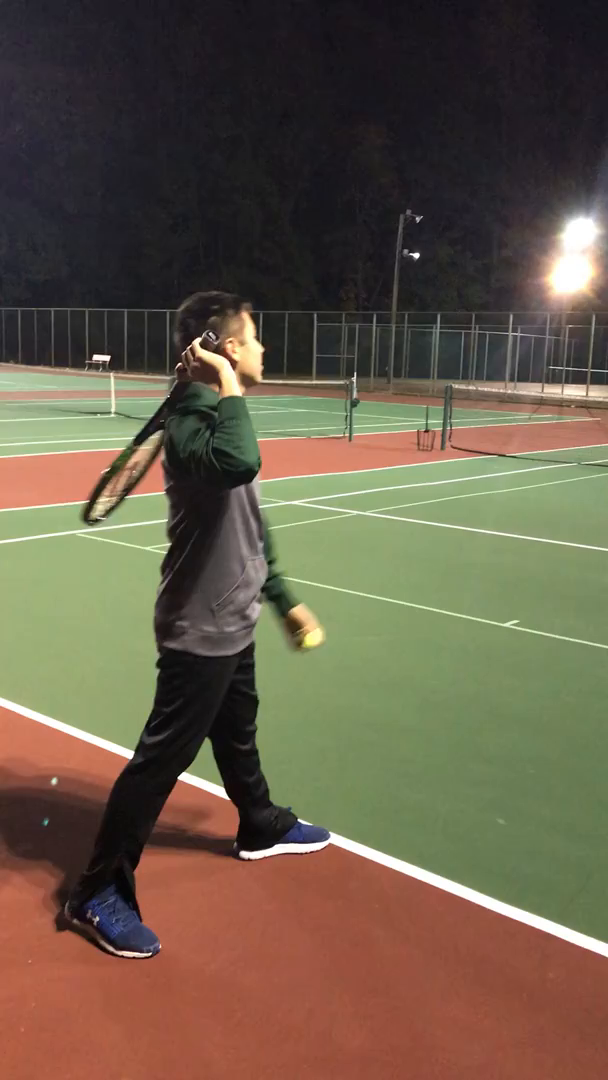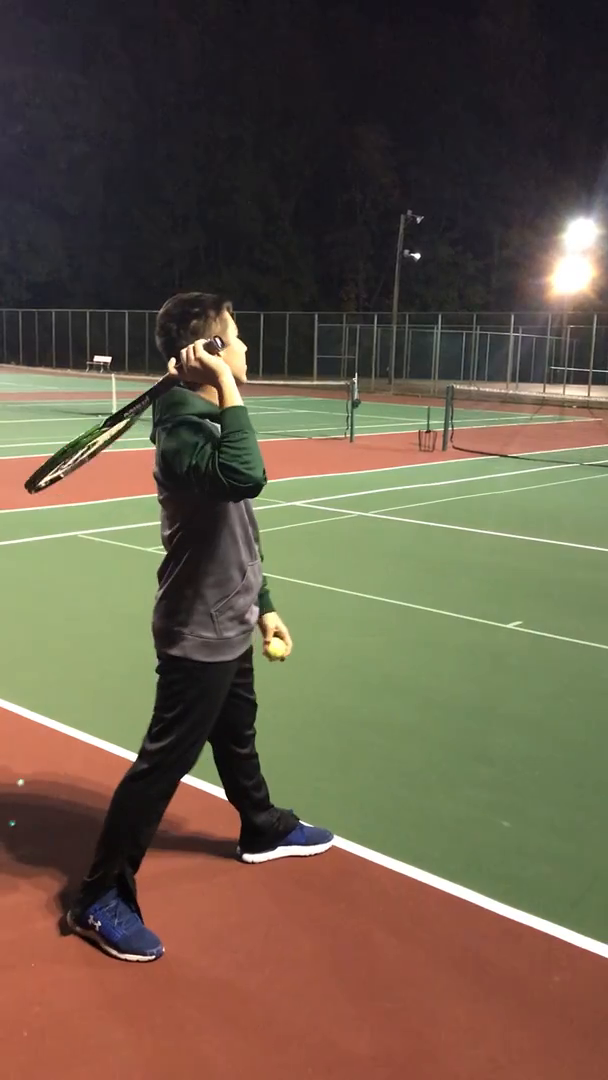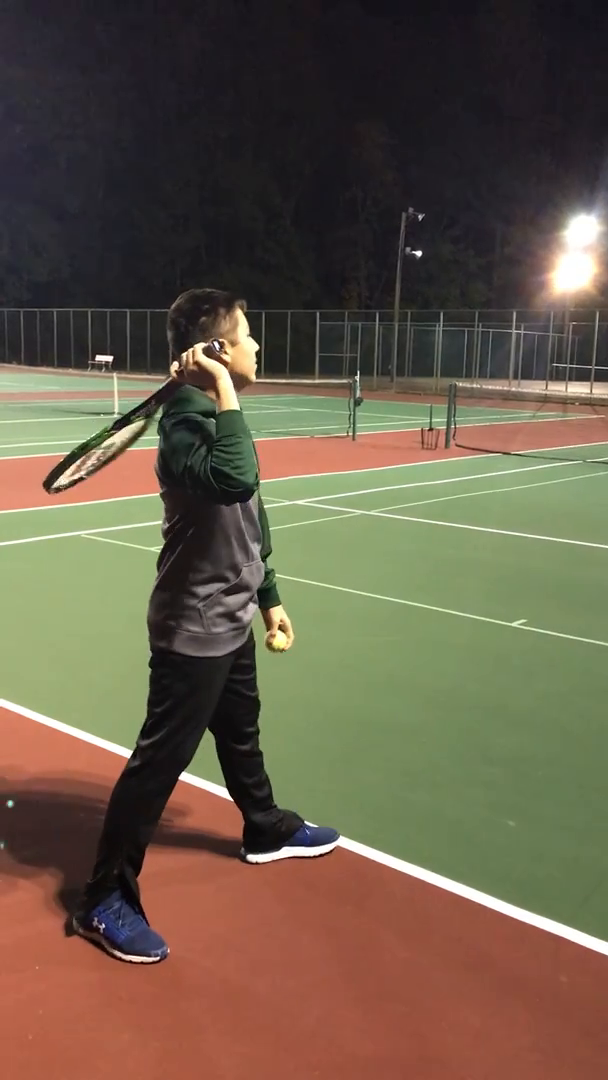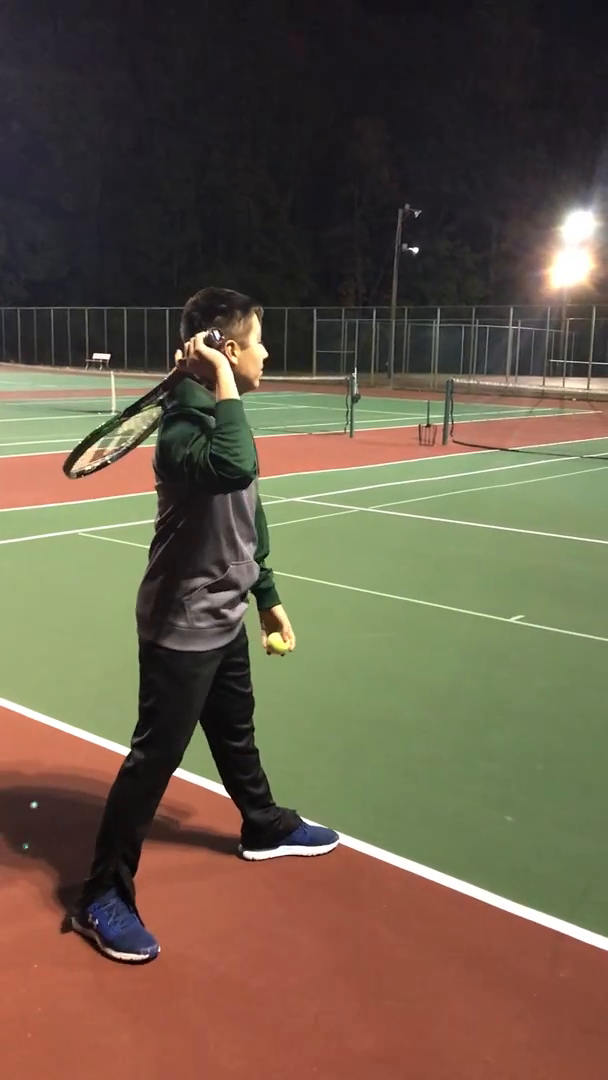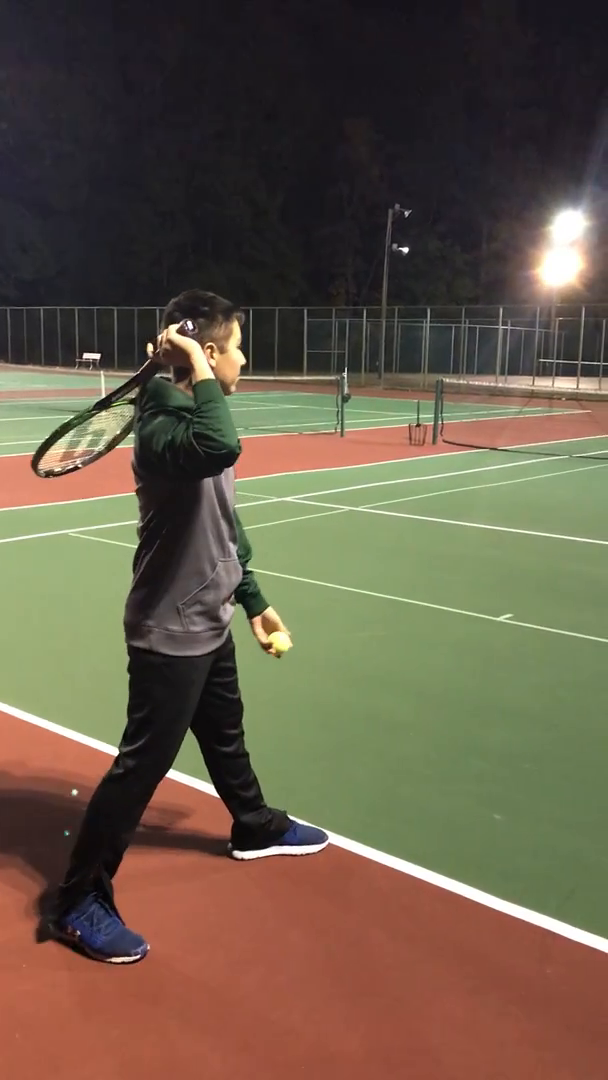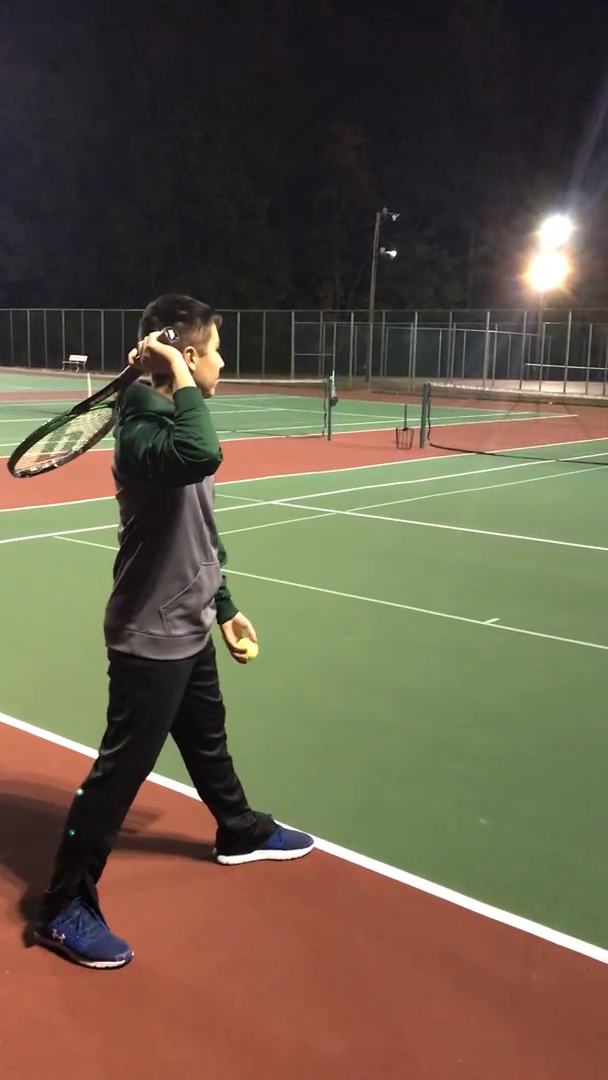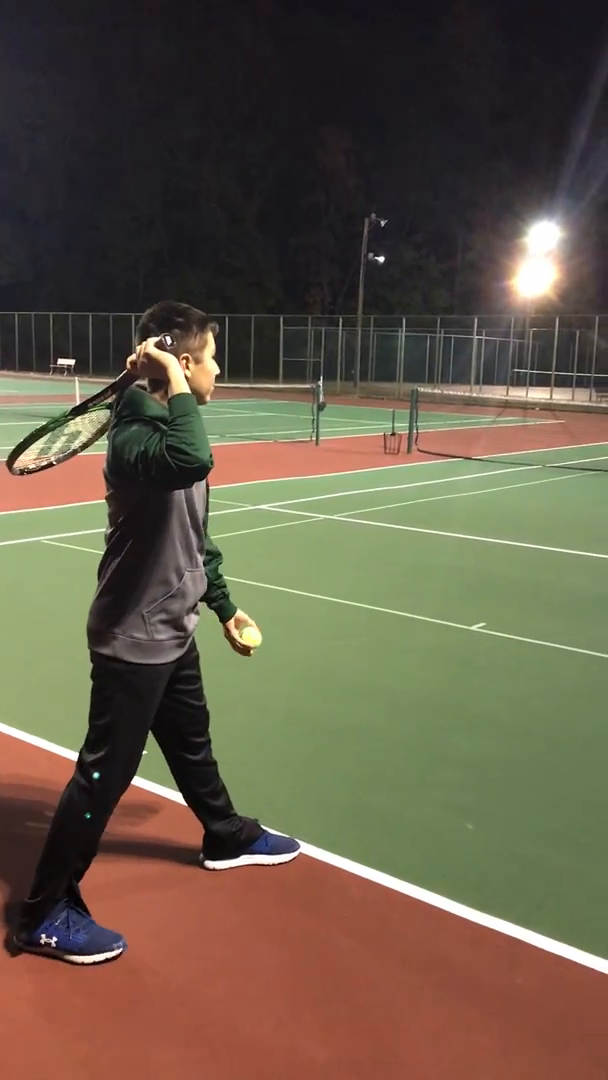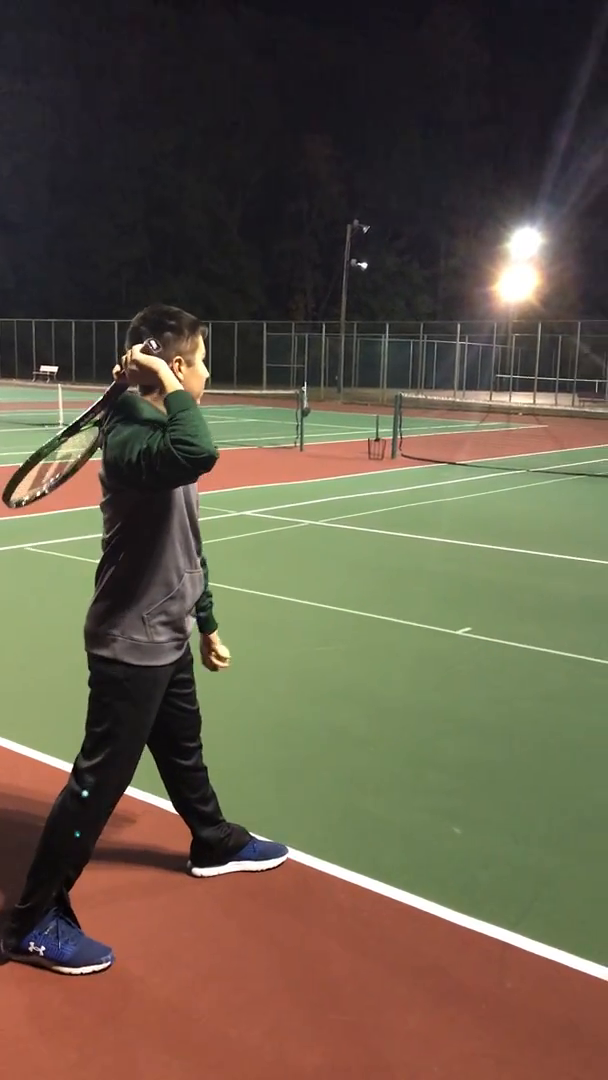
dt=0.3s
person 1, frame 1
left shoulder: (220, 417)
right shoulder: (190, 424)
right elbow: (238, 464)
left wrist: (282, 598)
right wrist: (227, 383)
left hip: (231, 621)
right hip: (198, 628)
left knee: (238, 733)
right knee: (164, 755)
left ankle: (263, 828)
right ankle: (99, 892)
person 1, frame 2
left shoulder: (210, 422)
right shoulder: (185, 433)
right elbow: (247, 478)
left wrist: (262, 605)
right wrist: (228, 389)
left hip: (228, 624)
right hip: (198, 631)
left knee: (237, 737)
right knee: (165, 761)
left ankle: (264, 830)
right ankle: (101, 899)
person 1, frame 3
left shoulder: (225, 419)
right shoulder: (185, 430)
right elbow: (235, 483)
left wrist: (268, 595)
right wrist: (224, 395)
left hip: (232, 619)
right hip: (192, 628)
left knee: (241, 732)
right knee: (161, 758)
left ankle: (268, 830)
right ankle: (105, 899)
person 1, frame 4
left shoulder: (225, 415)
right shoulder: (184, 425)
right elbow: (232, 471)
left wrist: (267, 596)
right wrist: (224, 385)
left hip: (225, 616)
right hip: (179, 624)
left knee: (235, 730)
right knee: (155, 755)
left ankle: (265, 828)
right ankle: (103, 896)
person 1, frame 5
left shoulder: (193, 419)
right shoulder: (161, 426)
right elbow: (222, 446)
left wrist: (255, 600)
right wrist: (198, 371)
left hip: (209, 622)
right hip: (169, 631)
left knee: (225, 733)
right knee: (142, 762)
left ankle: (256, 827)
right ankle: (80, 902)
person 1, frame 6
left shoulder: (174, 423)
right shoulder: (142, 430)
right elbow: (202, 456)
left wrist: (223, 607)
right wrist: (179, 380)
left hip: (188, 627)
right hip: (150, 635)
left knee: (207, 737)
right knee: (122, 768)
left ankle: (241, 832)
right ankle: (64, 907)
person 1, frame 7
left shoulder: (172, 430)
right shoulder: (134, 435)
right elbow: (193, 461)
left wrist: (224, 607)
right wrist: (173, 385)
left hip: (173, 631)
right hip: (132, 639)
left knee: (192, 741)
right knee: (104, 773)
left ankle: (228, 837)
right ankle: (46, 913)
person 1, frame 8
left shoulder: (163, 432)
right shoulder: (130, 439)
right elbow: (200, 453)
left wrist: (207, 624)
right wrist: (167, 386)
left hip: (167, 636)
right hip: (130, 643)
left knee: (184, 747)
right knee: (101, 778)
left ankle: (215, 843)
